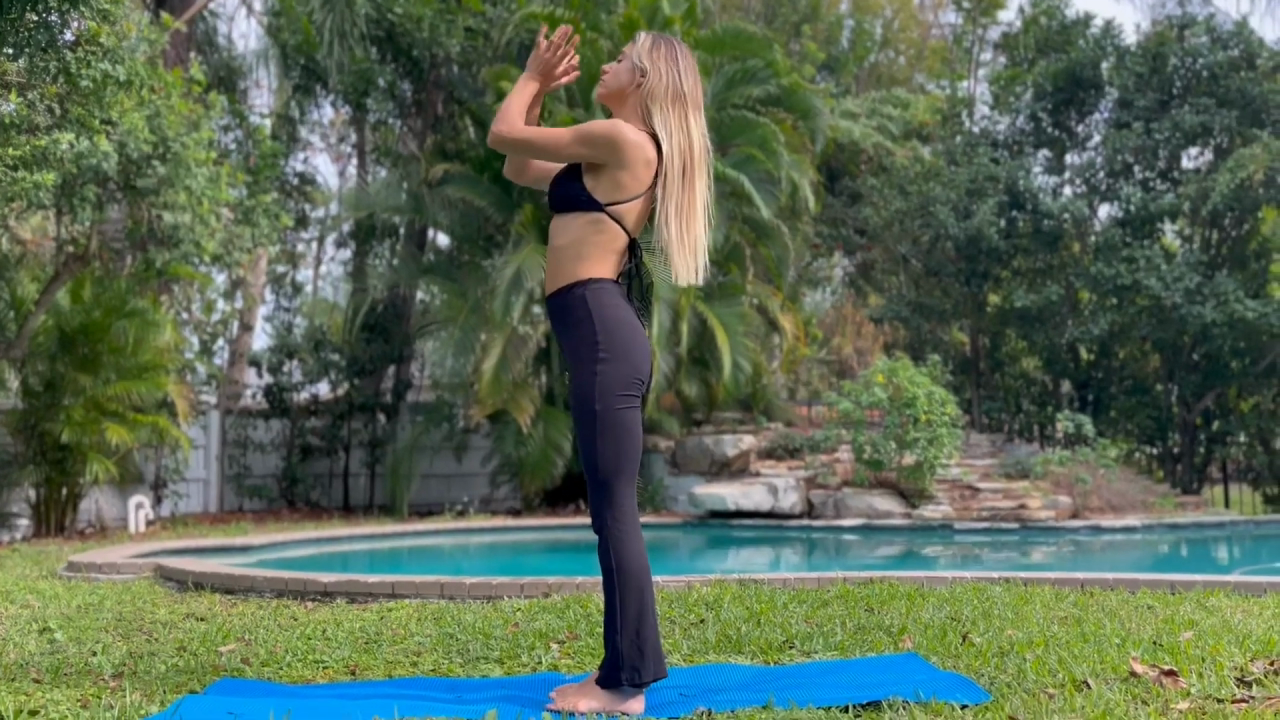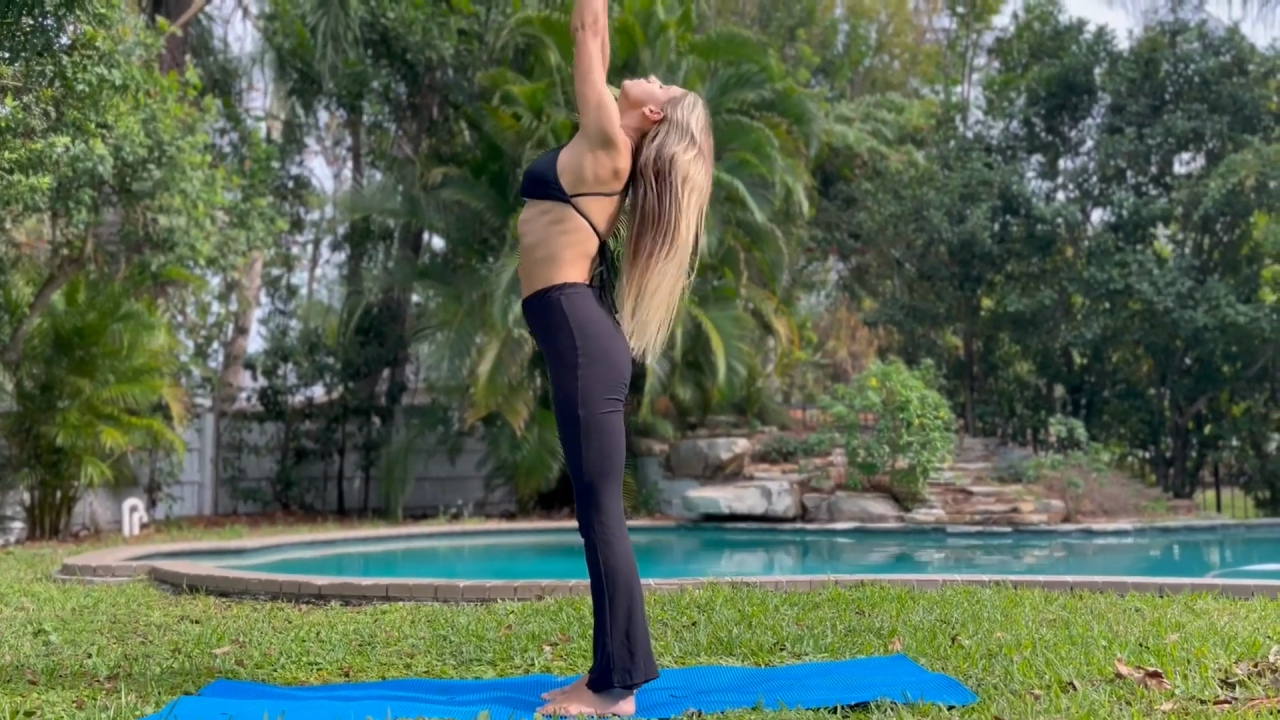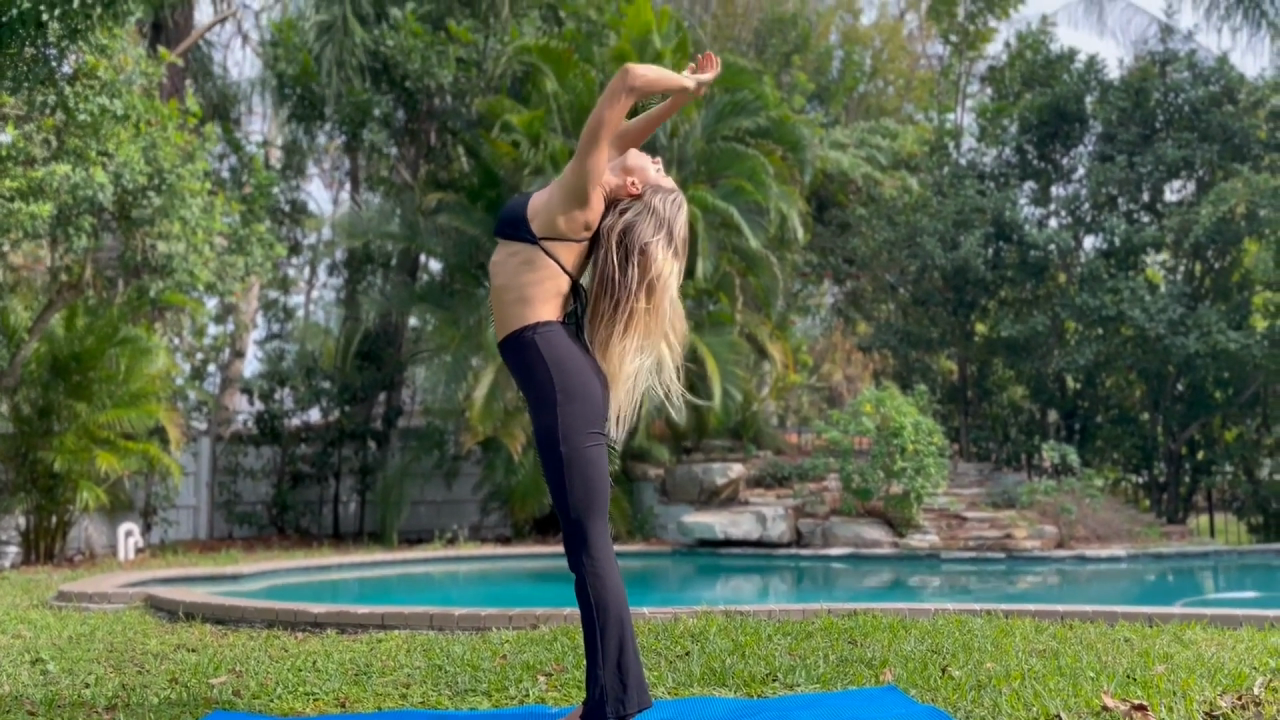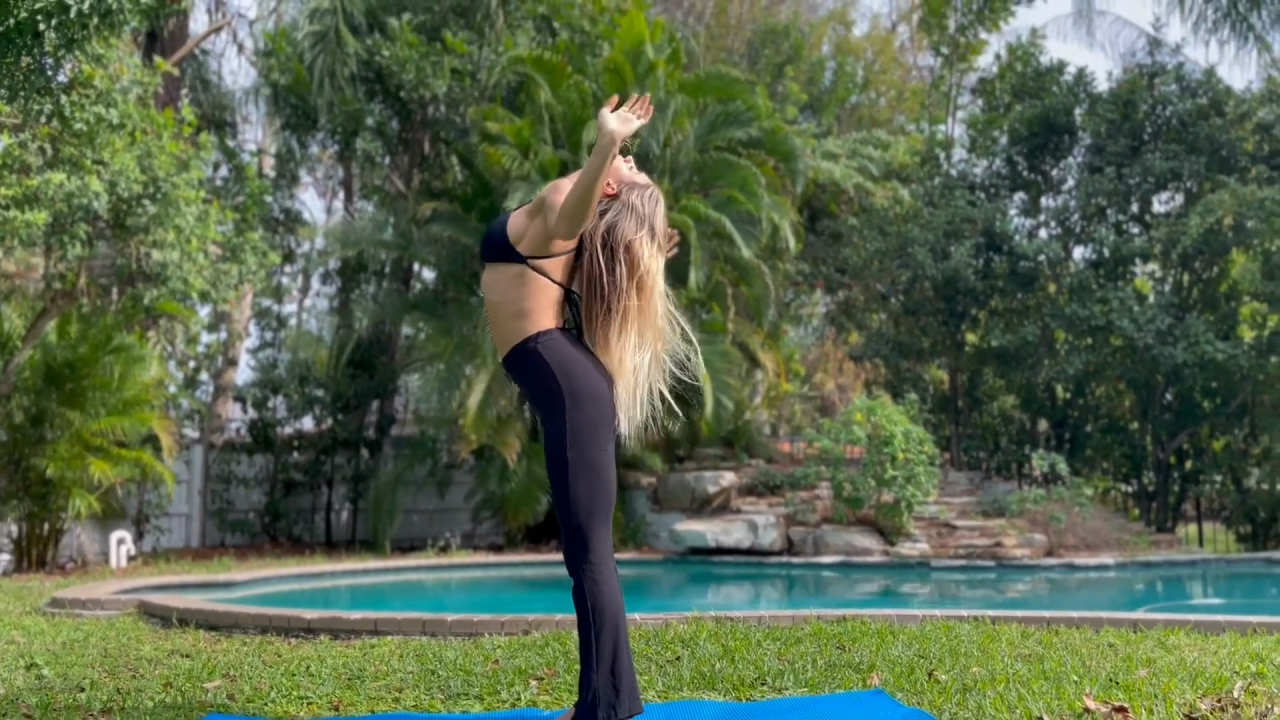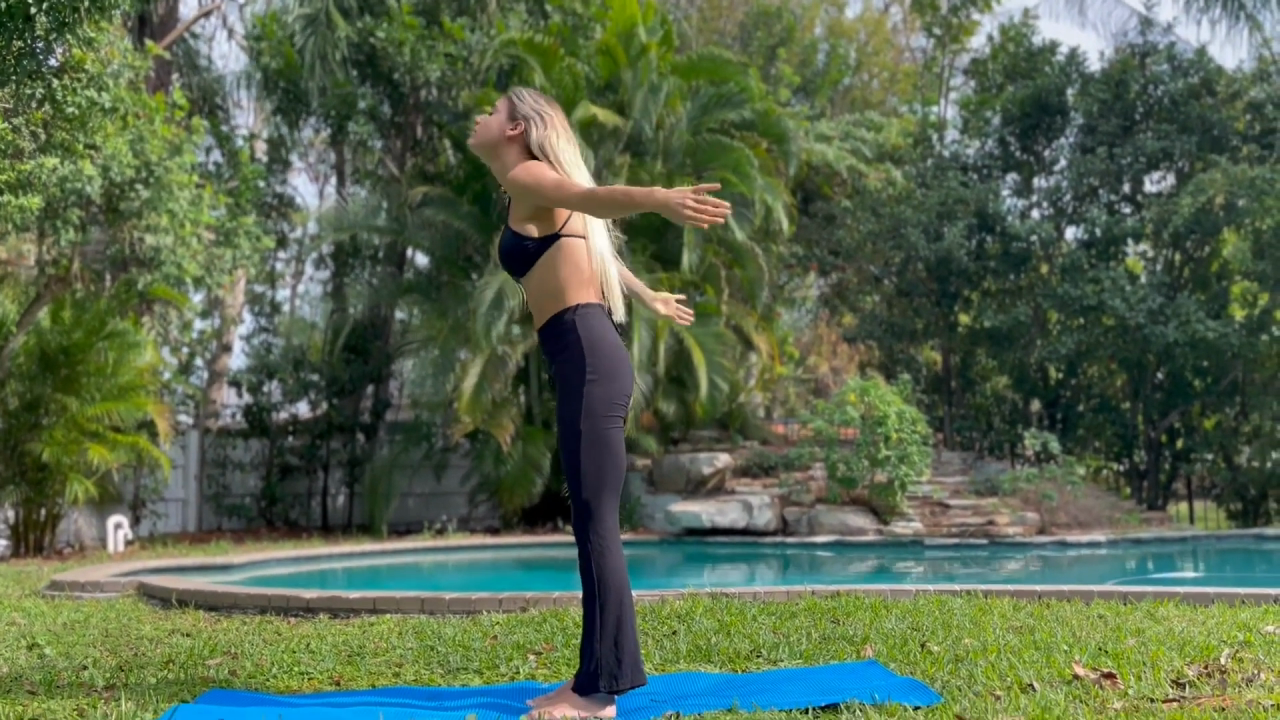
dt=1s
person 1, frame 1
left shoulder: (620, 139)
right shoulder: (616, 152)
left elbow: (501, 135)
right elbow: (519, 169)
left wrist: (531, 80)
right wrist: (539, 87)
left hip: (600, 335)
right hip: (599, 336)
left knee: (614, 511)
right knee: (611, 511)
person 1, frame 2
left shoulder: (606, 141)
right shoulder: (605, 149)
left hip: (579, 336)
right hip: (579, 337)
left knee: (599, 512)
right knee: (597, 511)
person 1, frame 3
left shoulder: (582, 196)
right shoulder: (593, 202)
left elbow: (625, 80)
right elbow: (618, 135)
left wrist: (684, 86)
right wrist: (681, 93)
left hip: (556, 374)
right hip: (558, 376)
left knee: (588, 543)
right knee: (586, 542)
person 1, frame 4
left shoulder: (557, 195)
right shoulder: (556, 215)
left elbow: (567, 223)
left wrist: (607, 140)
left hip: (568, 388)
right hip: (568, 390)
left knee: (588, 553)
right knee: (586, 552)
person 1, frame 5
left shoulder: (527, 177)
right shoulder: (527, 194)
left elbow: (592, 197)
right elbow: (589, 243)
left wrist: (661, 200)
right wrist: (648, 295)
left hip: (586, 361)
right hip: (585, 360)
left knee: (595, 526)
right knee: (593, 525)
